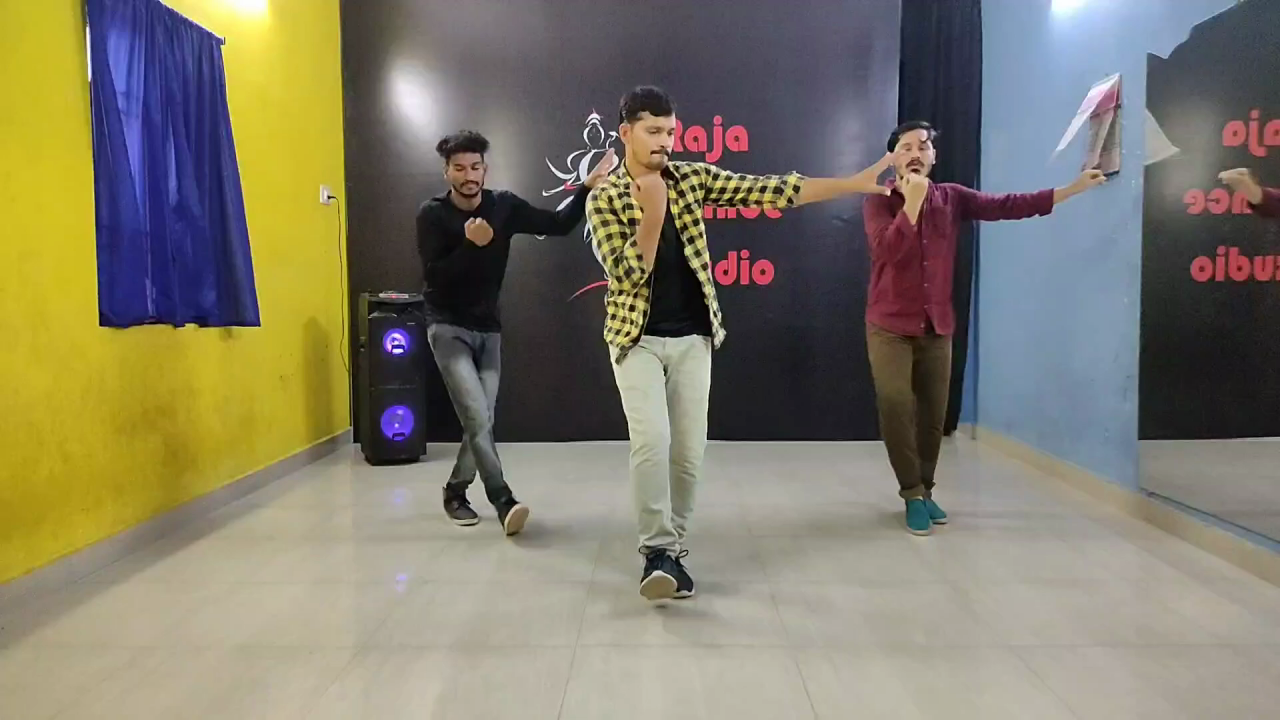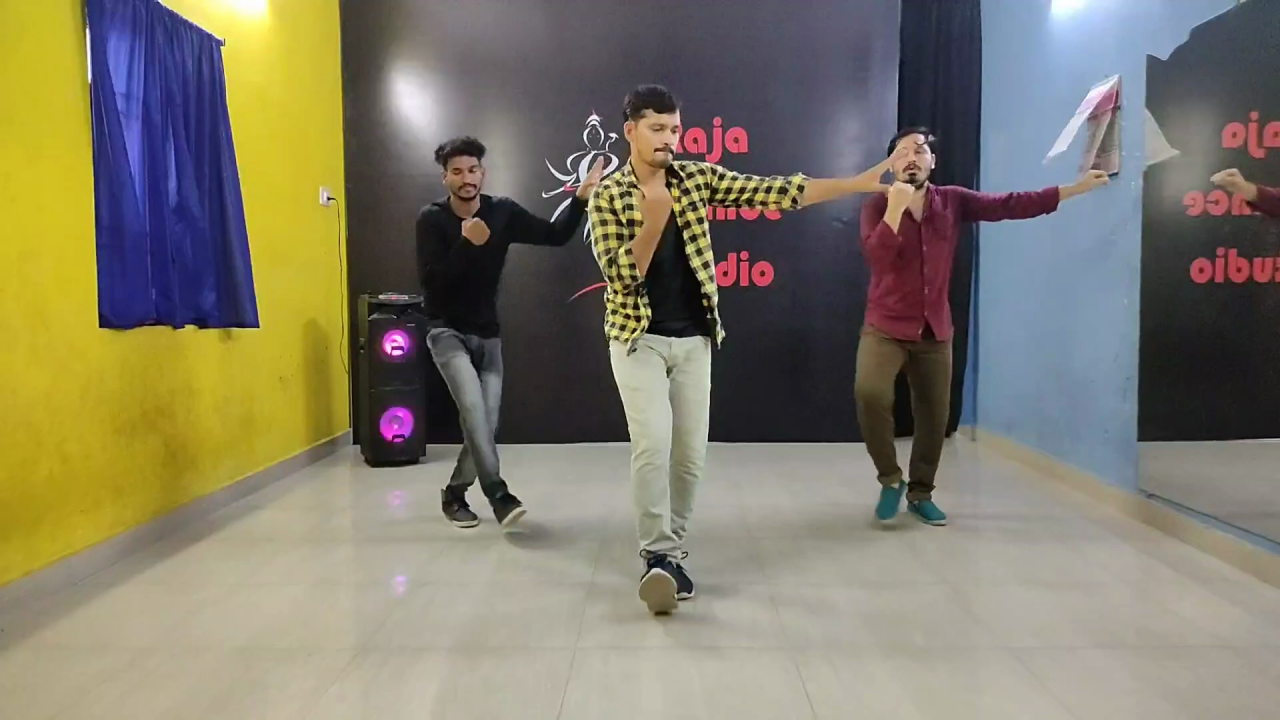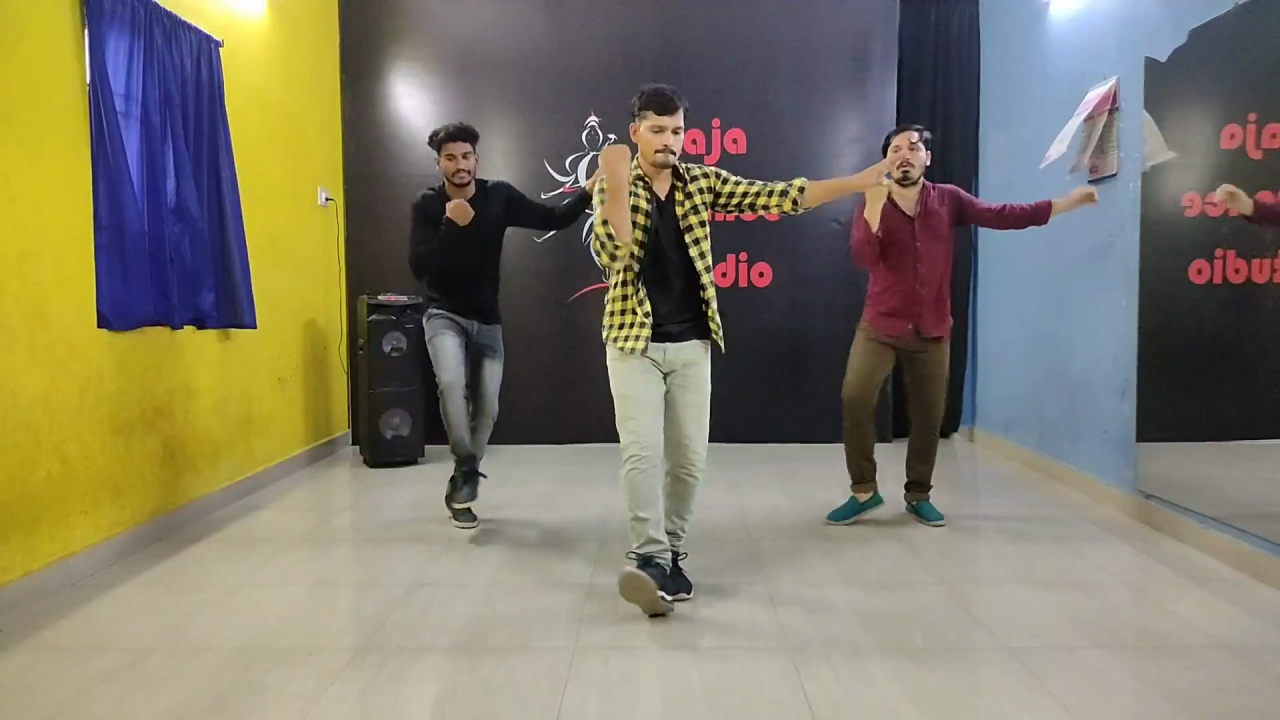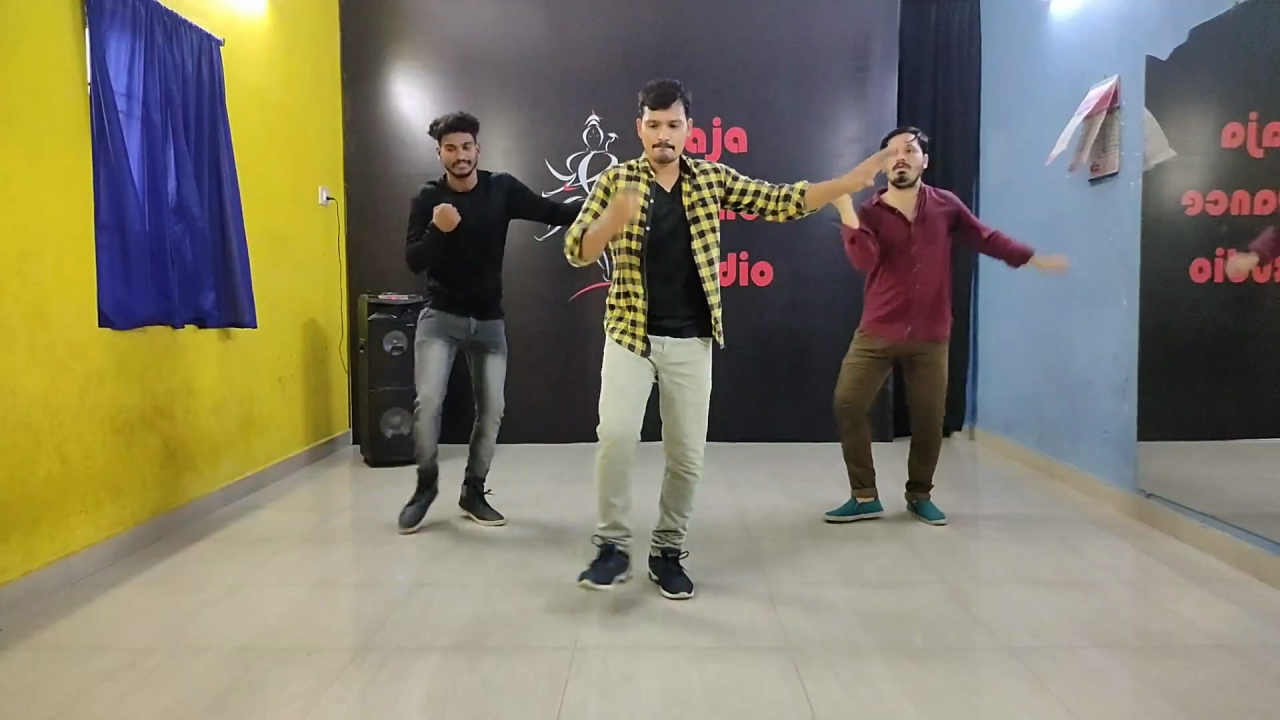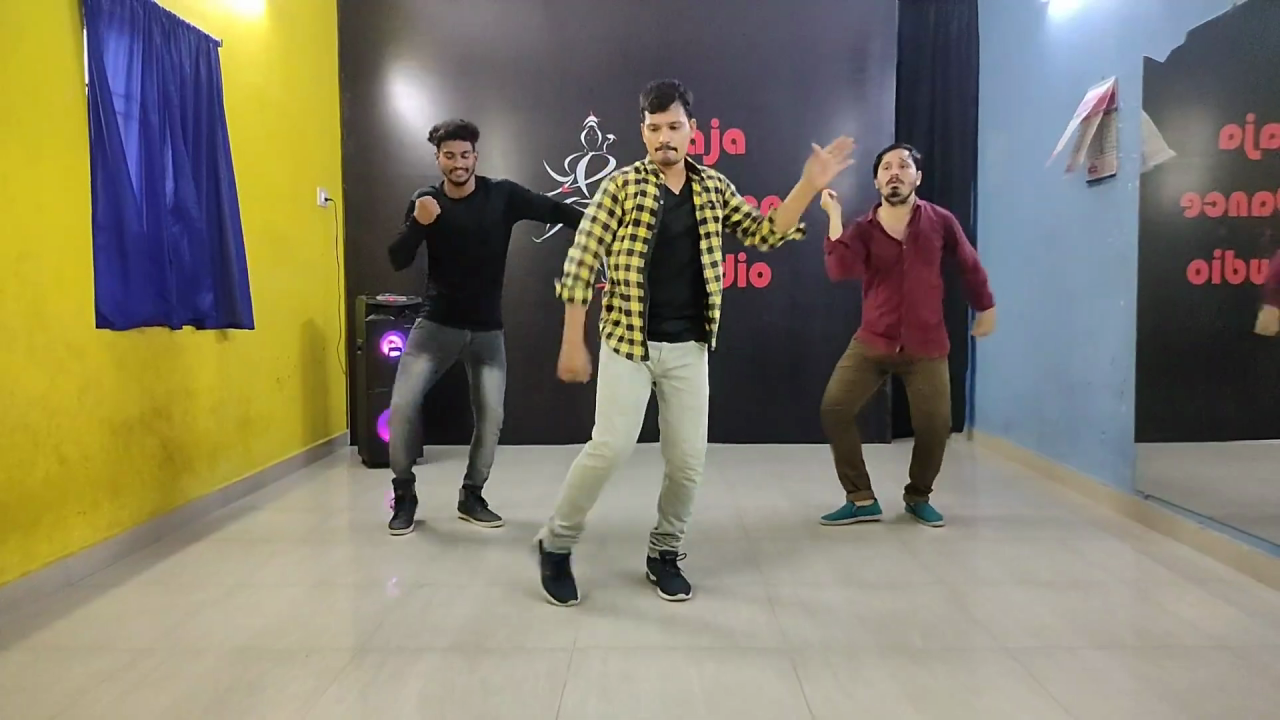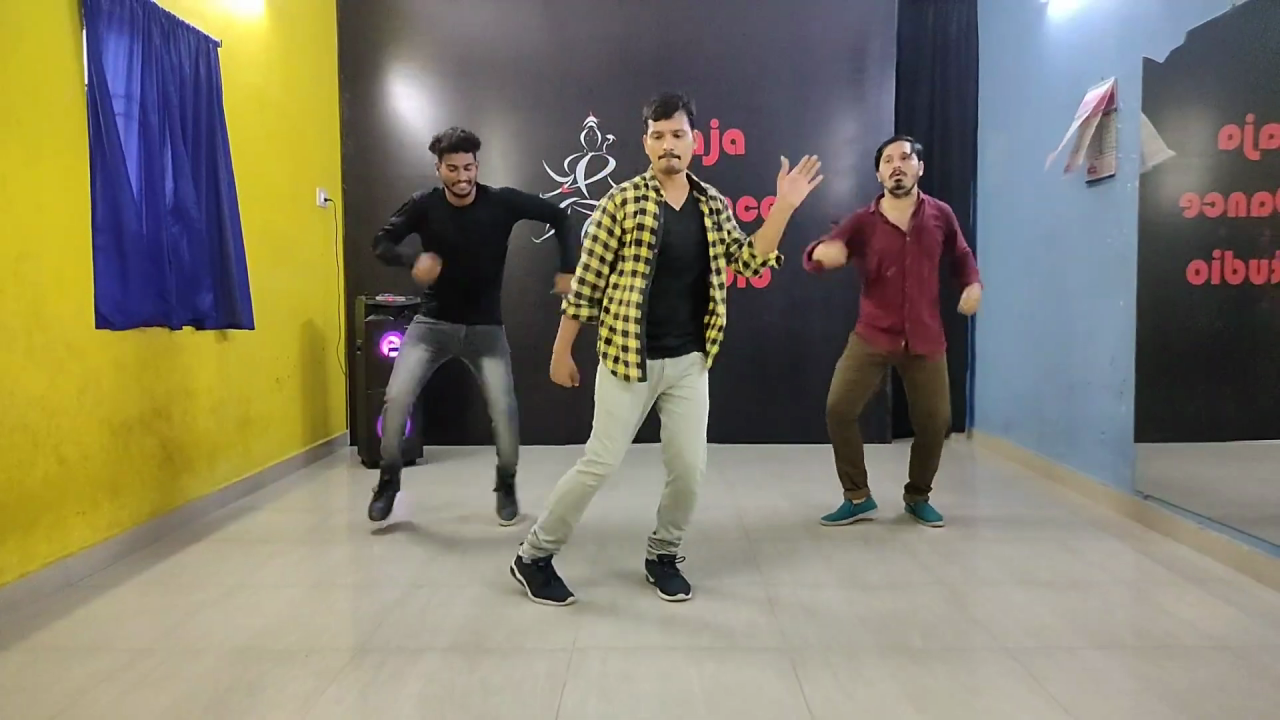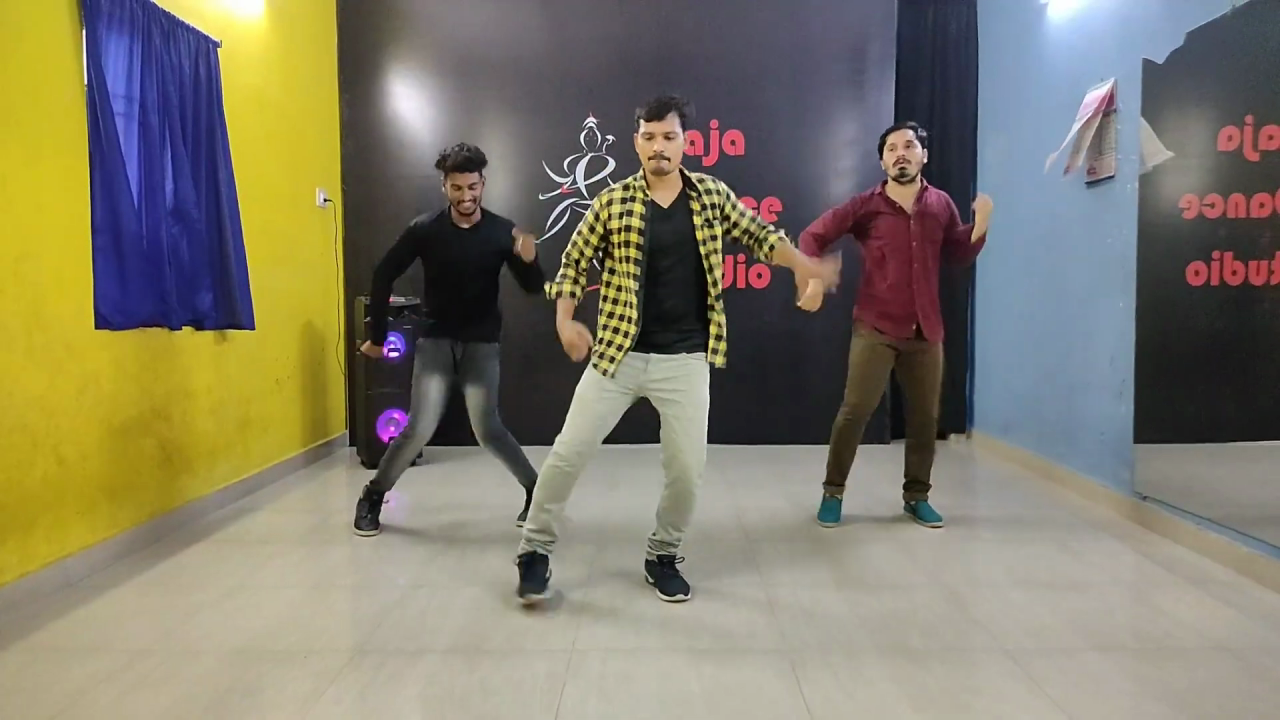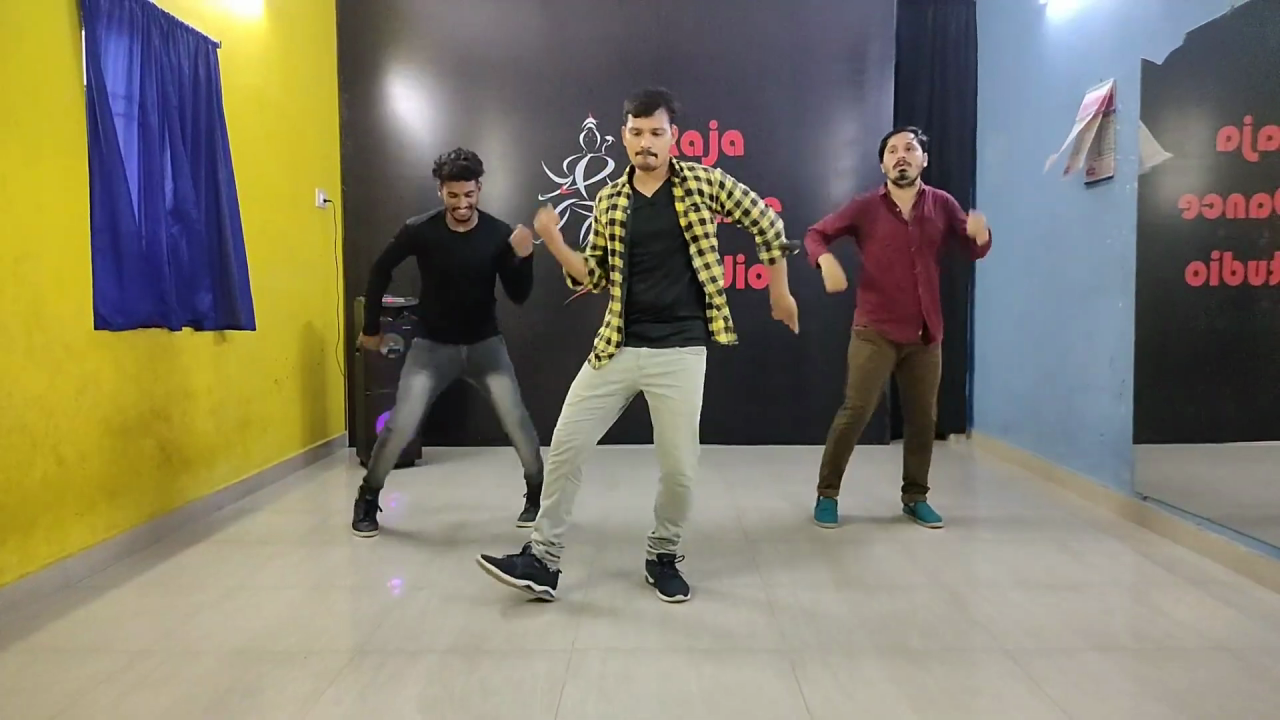
dt=0.1s
person 1, frame 1
left shoulder: (692, 178)
right shoulder: (606, 196)
left elbow: (769, 191)
right elbow: (630, 274)
left wrist: (856, 182)
right wrist: (651, 215)
left hip: (692, 338)
right hip: (637, 338)
left knee: (688, 453)
right knee: (651, 440)
left ankle: (671, 550)
right ankle: (657, 550)
person 1, frame 2
left shoulder: (698, 177)
right shoulder: (607, 194)
left elbow: (774, 192)
right elbow: (624, 275)
left wrist: (860, 183)
right wrist: (653, 219)
left hip: (693, 339)
right hip: (637, 338)
left knee: (691, 454)
right knee: (653, 442)
left ankle: (670, 554)
right ankle: (658, 556)
person 1, frame 3
left shoulder: (707, 183)
right shoulder: (616, 188)
left elbow: (778, 197)
right elbow: (611, 254)
left wrist: (857, 183)
right wrist: (615, 187)
left hip: (691, 342)
right hip: (633, 339)
left knee: (689, 456)
right knee: (643, 446)
left ankle: (668, 553)
right ankle: (649, 559)
person 1, frame 4
left shoulder: (710, 178)
right shoulder: (615, 181)
left elbow: (780, 201)
right elbow: (578, 252)
left wrist: (850, 182)
right wrist: (614, 218)
left hip: (691, 340)
right hip: (631, 335)
left knee: (687, 456)
right knee: (618, 433)
left ankle: (667, 551)
right ankle: (613, 545)
person 1, frame 5
left shoulder: (715, 188)
right shoulder: (621, 187)
left elbow: (769, 234)
right elbow: (581, 264)
left wrist: (810, 185)
right wrist: (572, 342)
left hip: (689, 347)
right hip: (628, 342)
left knee: (688, 462)
right knee: (608, 450)
left ankle: (663, 554)
right ankle: (555, 544)
person 1, frame 6
left shoulder: (710, 202)
right shoulder: (622, 201)
left elbow: (751, 262)
right elbow: (586, 279)
left wrist: (784, 205)
right wrist: (563, 349)
left hip: (688, 361)
right hip: (627, 357)
left knee: (689, 471)
right knee: (599, 465)
left ankle: (662, 556)
right ankle: (536, 555)
person 1, frame 7
left shoulder: (711, 196)
right shoulder: (613, 203)
left elbow: (760, 237)
right elbow: (573, 265)
left wrist: (806, 265)
right wrist: (564, 319)
left hip: (687, 360)
right hip: (620, 354)
left knee: (686, 471)
right knee: (569, 452)
left ankle: (662, 557)
right ankle: (535, 551)
person 1, frame 8
left shoulder: (705, 182)
right shoulder: (610, 201)
left elbow: (766, 222)
right elbow: (592, 278)
left wrist: (780, 288)
right wrist: (553, 242)
left hip: (680, 353)
right hip: (618, 349)
left knee: (679, 468)
right knee: (567, 445)
left ankle: (663, 556)
right ankle: (542, 560)
person 2, frame 1
left shoulder: (505, 205)
right shoulder: (432, 213)
left elbow: (559, 226)
right elbow: (433, 277)
left wrist: (588, 189)
right wrist: (471, 244)
left hip: (487, 329)
right hip: (448, 328)
left knee: (480, 418)
right knee: (475, 410)
left ankle: (455, 492)
right ankle: (503, 499)
person 2, frame 2
left shoulder: (502, 212)
right shoulder: (431, 219)
left elbow: (555, 236)
right elbow: (431, 281)
left wrist: (581, 197)
right wrist: (466, 244)
left hip: (487, 335)
right hip: (447, 332)
left knee: (485, 424)
right knee: (474, 410)
left ankle: (455, 494)
right ankle: (500, 496)
person 2, frame 3
left shoulder: (501, 196)
right shoulder: (427, 204)
left elbow: (554, 219)
right elbow: (419, 266)
left wrist: (585, 195)
right wrist: (451, 225)
left hip: (487, 322)
right hip: (444, 315)
left knee: (487, 410)
right knee: (453, 385)
left ankle: (461, 491)
right ankle: (466, 469)
person 2, frame 4
left shoulder: (502, 188)
right shoulder: (427, 197)
left elbow: (554, 213)
right elbow: (414, 261)
right wrist: (438, 230)
left hip: (488, 318)
right hip: (441, 315)
left knee: (492, 409)
right knee: (429, 400)
left ankle: (473, 493)
right ankle: (425, 487)
person 2, frame 5
left shoulder: (504, 194)
right shoulder: (425, 200)
left elbow: (562, 213)
right elbow: (397, 259)
right wrist: (418, 225)
left hip: (486, 330)
right hip: (436, 326)
left knee: (491, 417)
right knee: (402, 406)
left ankle: (471, 496)
right ankle: (404, 495)
person 2, frame 6
left shoulder: (502, 201)
right shoulder: (422, 206)
left elbow: (559, 218)
right elbow: (382, 244)
left wrist: (567, 268)
right wrist: (413, 261)
left hip: (485, 326)
right hip: (434, 322)
left knee: (504, 408)
right knee: (397, 398)
left ankle: (505, 484)
right ankle: (388, 481)
person 2, frame 7
left shoulder: (502, 230)
right shoulder: (424, 230)
left elbow: (534, 287)
right elbow: (384, 274)
left wrist: (530, 260)
right wrist: (376, 334)
left hip: (482, 344)
right hip: (436, 342)
left knee: (486, 428)
right knee: (421, 429)
left ankle: (536, 491)
right ankle: (372, 500)
person 2, frame 8
left shoulder: (498, 234)
right shoulder: (419, 230)
left elbow: (519, 296)
right elbow: (381, 270)
left wrist: (524, 258)
right wrist: (371, 326)
left hip: (484, 344)
right hip: (432, 345)
left knee: (517, 422)
right knee: (401, 426)
left ankle: (538, 496)
right ankle: (368, 501)
person 3, frame 1
left shoulder: (952, 199)
right shoulder: (879, 204)
left elbow: (1008, 206)
right elbow: (890, 252)
left wrist: (1072, 189)
right wrist: (908, 202)
left hip: (935, 327)
right hip: (888, 326)
left knee: (933, 412)
right knee: (893, 401)
left ankle: (921, 490)
right ankle: (910, 493)
person 3, frame 2
left shoulder: (953, 200)
right shoulder: (876, 207)
left elbow: (1011, 205)
right elbow: (878, 256)
left wrist: (1075, 188)
right wrist: (897, 207)
left hip: (934, 331)
right hip: (885, 329)
left knee: (935, 416)
right knee: (870, 395)
left ankle: (920, 493)
right ankle: (892, 481)
person 3, frame 3
left shoulder: (949, 199)
right shoulder: (875, 209)
left elbow: (1002, 216)
right elbow: (864, 256)
left wrist: (1064, 203)
right wrist: (873, 205)
left hip: (931, 330)
right hip: (880, 326)
left knee: (928, 417)
right knee: (856, 400)
left ankle: (918, 495)
right ankle: (863, 493)
person 3, frame 4
left shoulder: (944, 204)
right shoulder: (869, 212)
left elbow: (986, 238)
right elbow: (866, 261)
left wrist: (1034, 260)
right wrist: (846, 211)
left hip: (929, 334)
right hip: (877, 331)
left knee: (929, 419)
right knee: (847, 405)
left ankle: (919, 495)
right ankle: (864, 496)
person 3, frame 5
left shoulder: (940, 221)
right shoulder: (864, 228)
left elbow: (968, 262)
right elbow: (840, 271)
left wrist: (987, 305)
right wrist: (834, 218)
left hip: (927, 346)
right hip: (872, 343)
left knee: (935, 426)
right knee: (836, 411)
left ankle: (918, 497)
right ankle: (861, 499)
person 3, frame 6
left shoulder: (939, 214)
right shoulder: (863, 221)
left elbow: (961, 256)
right elbow: (812, 258)
left wrist: (973, 285)
right wrist: (824, 252)
left hip: (925, 341)
right hip: (871, 338)
left knee: (936, 422)
right knee: (839, 411)
left ankle: (918, 497)
right ankle: (857, 498)
person 3, frame 7
left shoulder: (941, 204)
right shoulder: (866, 205)
left elbow: (960, 253)
right elbow: (813, 237)
left wrist: (980, 226)
right wrist: (813, 278)
left hip: (925, 330)
right hip: (876, 328)
left knee: (925, 417)
right knee: (857, 407)
left ankle: (916, 496)
right ankle: (833, 492)
person 3, frame 8
left shoulder: (942, 204)
right shoulder: (866, 207)
left elbow: (975, 249)
right elbow: (816, 235)
left wrist: (980, 232)
right wrist: (825, 260)
left hip: (926, 331)
right hip: (876, 330)
left knee: (922, 418)
right knee: (856, 409)
left ankle: (915, 497)
right ankle: (827, 494)
